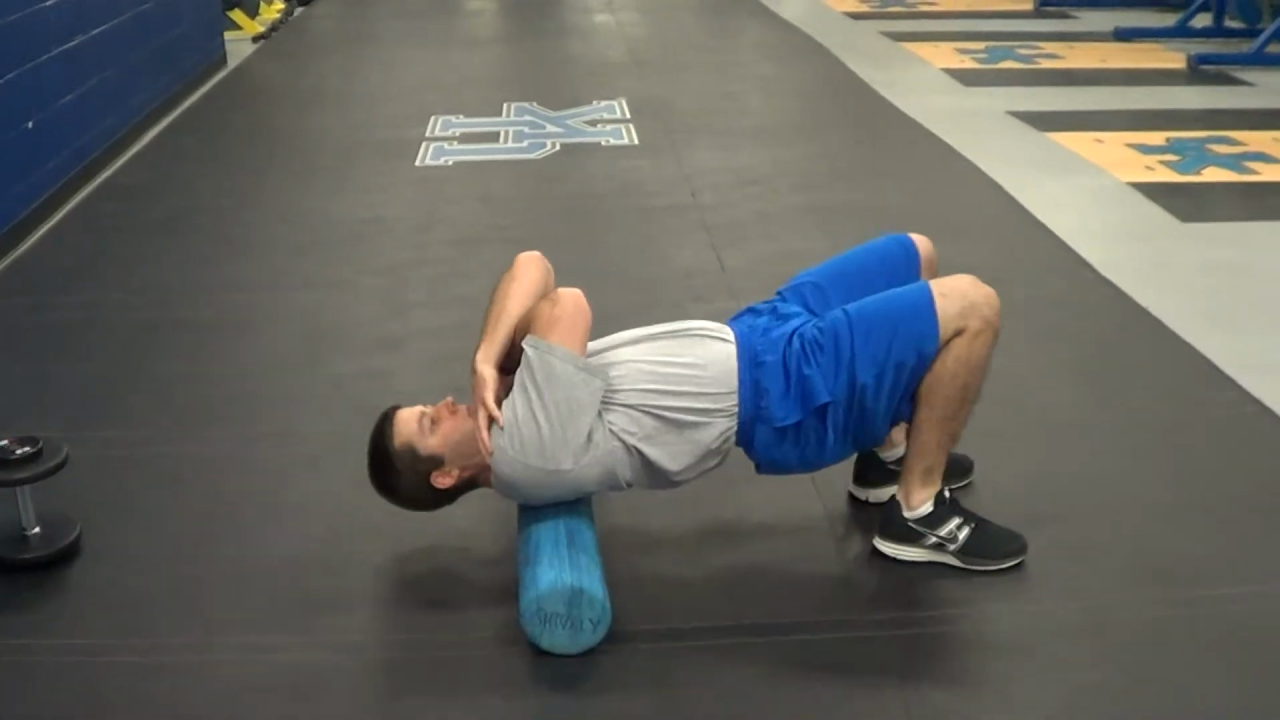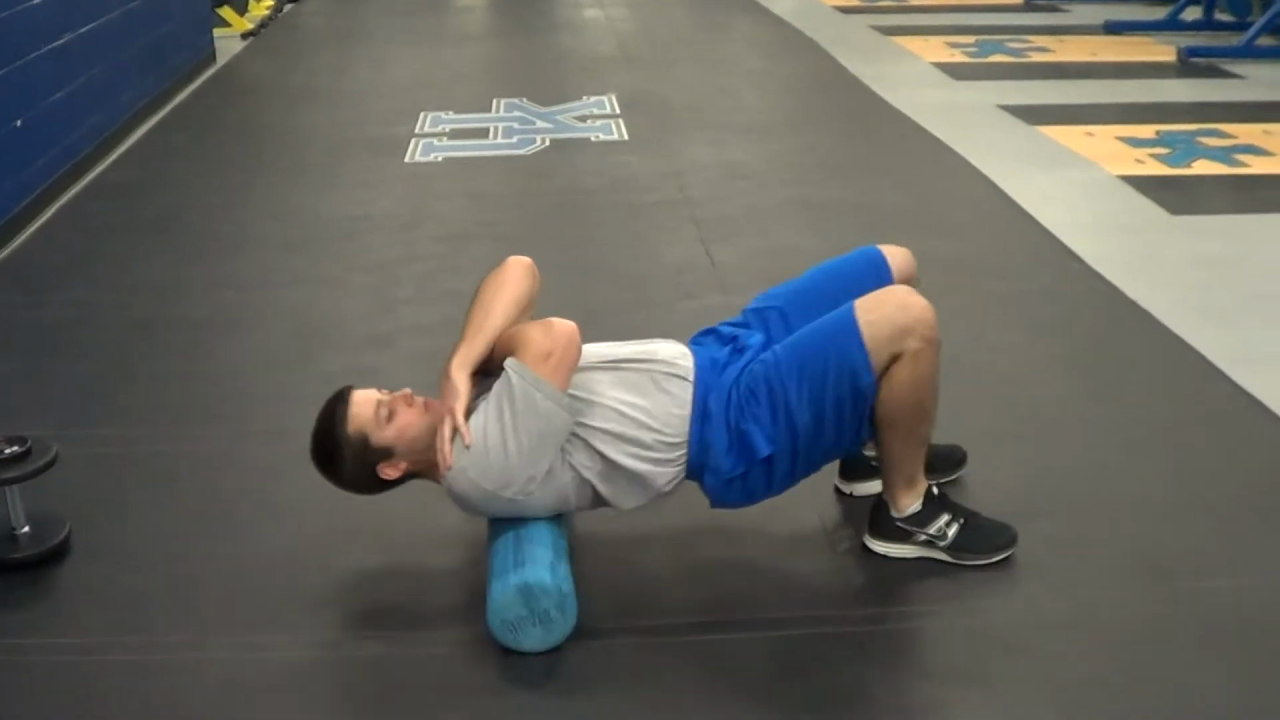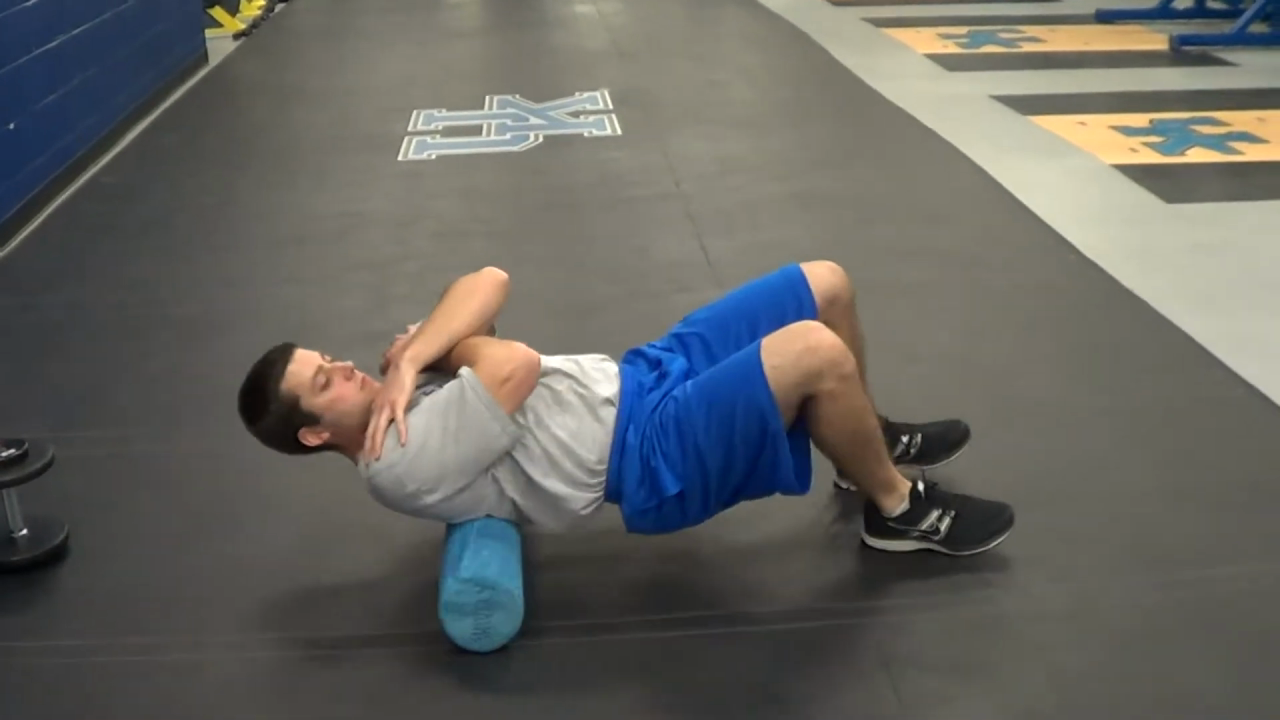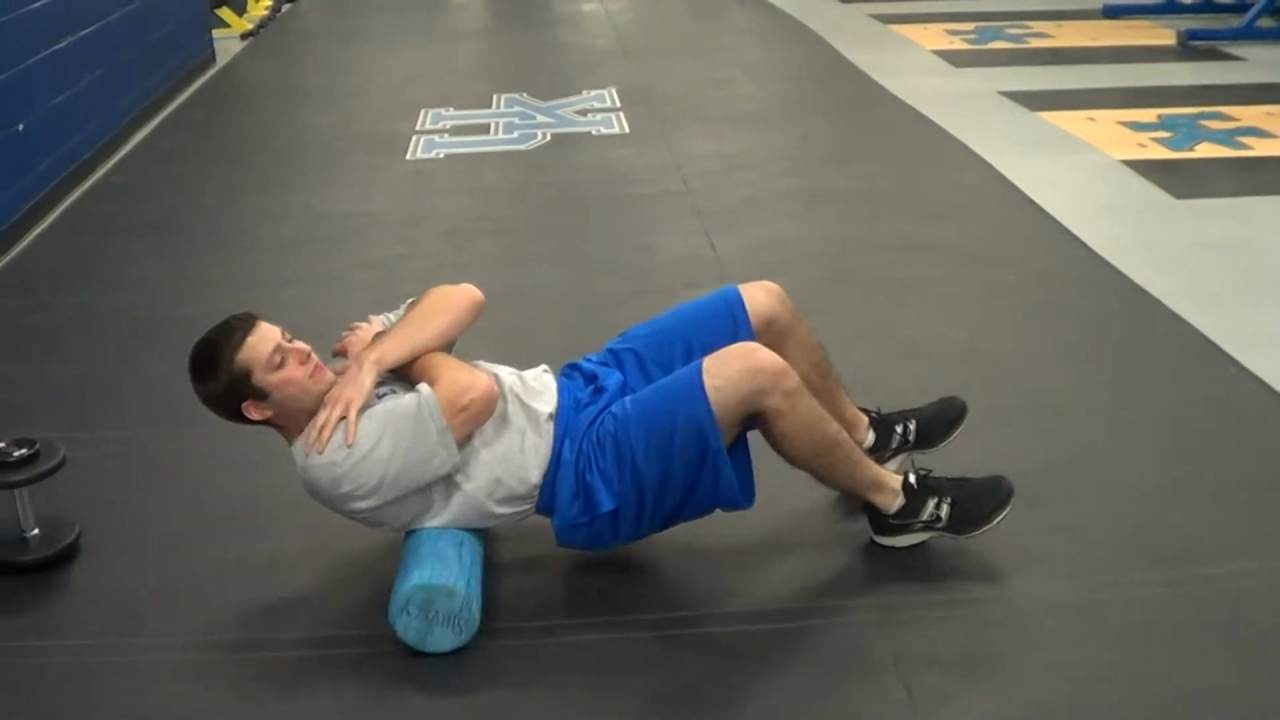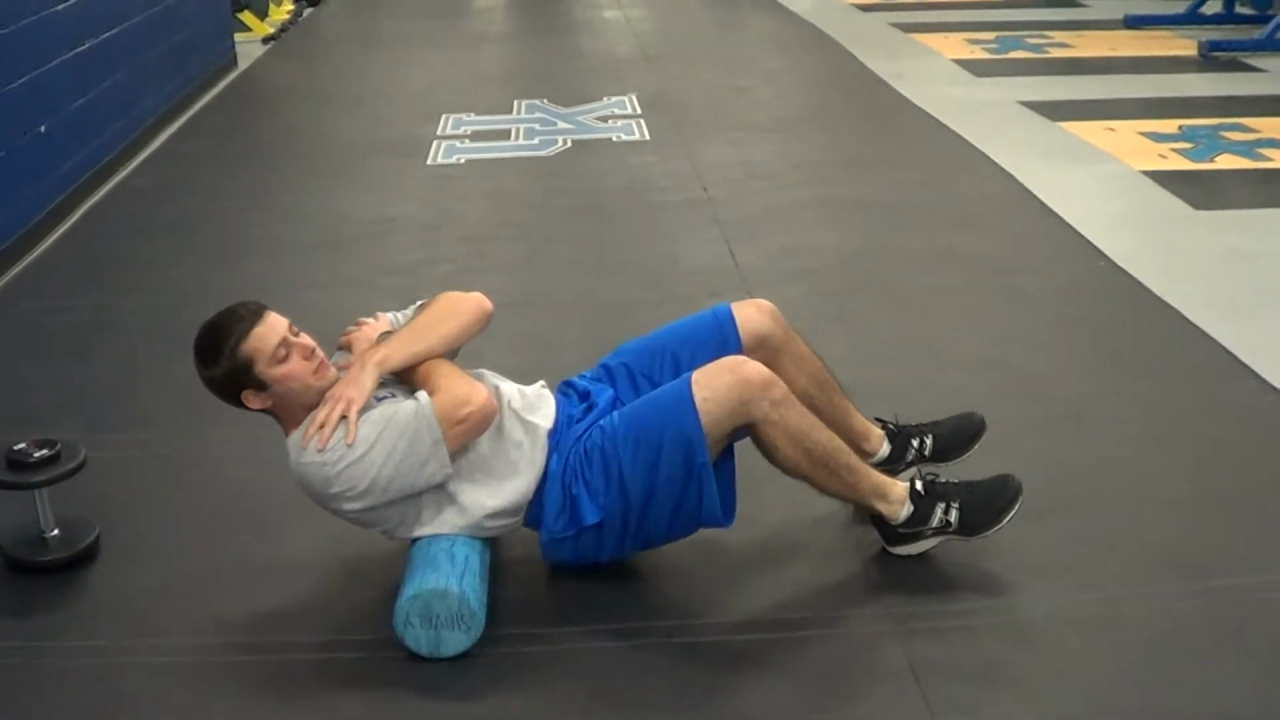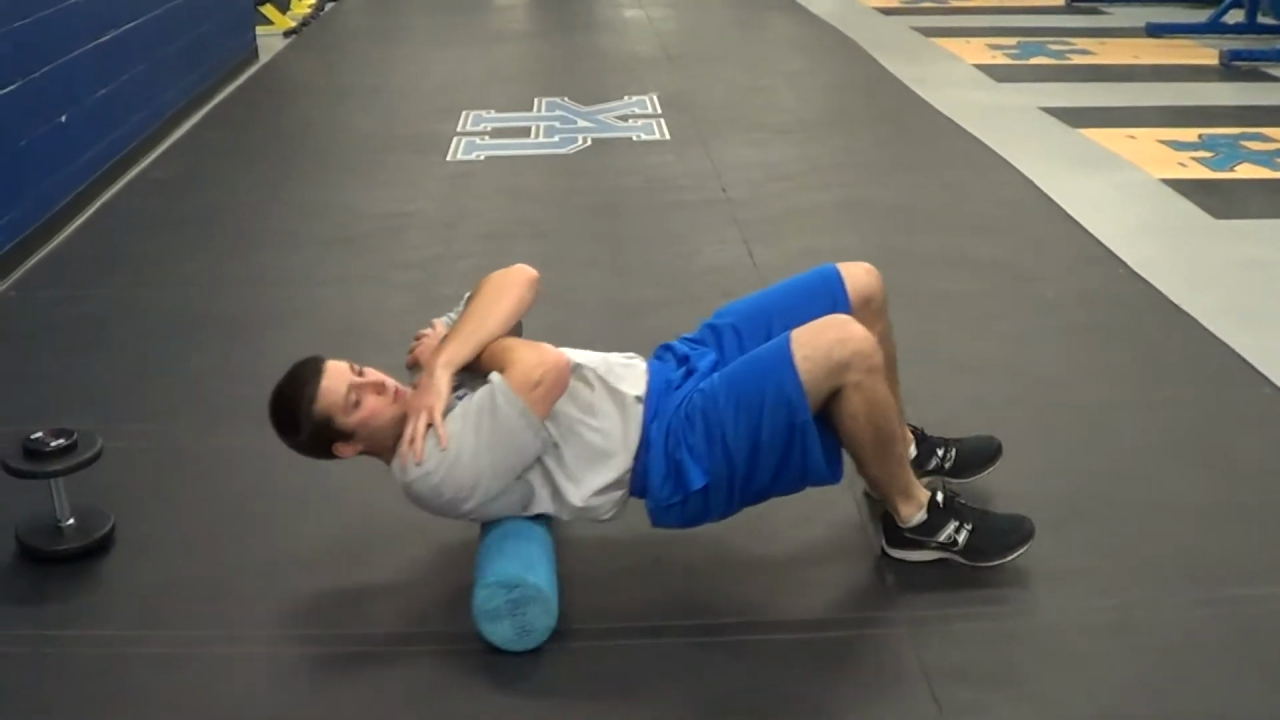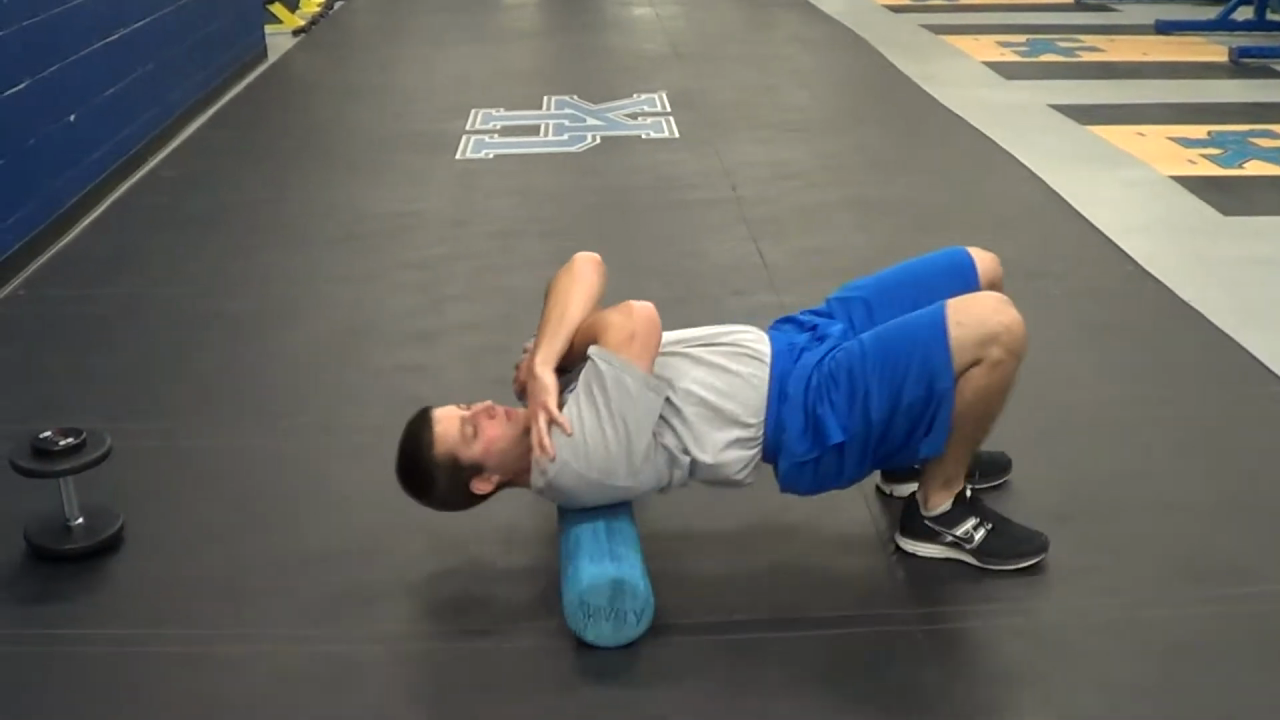
dt=0.4s
person 1, frame 1
left shoulder: (510, 410)
right shoulder: (532, 462)
left elbow: (530, 265)
right elbow: (567, 307)
left wrist: (488, 357)
right wrist: (503, 356)
left hip: (752, 341)
right hip: (775, 391)
left knee: (920, 256)
right knee: (973, 304)
left ankle: (884, 455)
right ankle: (917, 513)
person 1, frame 2
left shoulder: (468, 409)
right shoulder: (483, 472)
left elbow: (519, 269)
right elbow: (559, 342)
left wrist: (464, 362)
right wrist: (492, 346)
left hip: (707, 361)
right hip: (726, 432)
left knee: (893, 268)
right knee: (906, 320)
left ankle: (871, 454)
right ankle: (908, 513)
person 1, frame 3
left shoulder: (396, 394)
right shoulder: (400, 468)
left elbow: (492, 281)
right elbow: (517, 369)
left wrist: (414, 358)
right wrist: (446, 343)
left hip: (635, 380)
right hip: (647, 457)
left knee: (826, 286)
right knee: (815, 353)
left ankle: (870, 438)
right ankle: (899, 510)
person 1, frame 4
left shoulder: (349, 369)
right shoulder: (335, 463)
left elbow: (464, 299)
right elbow: (474, 398)
left wrist: (376, 356)
right wrist: (397, 355)
left hip: (576, 393)
right hip: (584, 475)
left knee: (765, 305)
right knee: (757, 371)
left ankle: (865, 435)
right ankle: (896, 502)
person 1, frame 5
left shoulder: (347, 364)
right shoulder: (328, 462)
left elbow: (473, 306)
right elbow: (472, 408)
left wrist: (381, 357)
right wrist: (398, 355)
left hip: (571, 407)
right hip: (577, 491)
left knee: (760, 324)
right knee: (747, 380)
left ankle: (878, 447)
right ankle: (901, 509)
person 1, frame 6
left shoulder: (433, 380)
right shoulder: (438, 471)
left elbow: (520, 278)
right elbow: (546, 371)
left wrist: (446, 361)
right wrist: (477, 346)
left hip: (666, 376)
right hip: (681, 452)
left knee: (859, 286)
right knee: (851, 343)
left ankle: (902, 450)
right ankle: (916, 519)
person 1, frame 7
left shoulder: (543, 408)
right shoulder: (578, 466)
left elbow: (586, 263)
right elbow: (638, 323)
left wrist: (544, 359)
right wrist: (559, 353)
left hip: (792, 347)
right hip: (809, 409)
left knee: (982, 272)
right knee: (998, 326)
left ankle: (917, 456)
right ankle: (938, 511)
